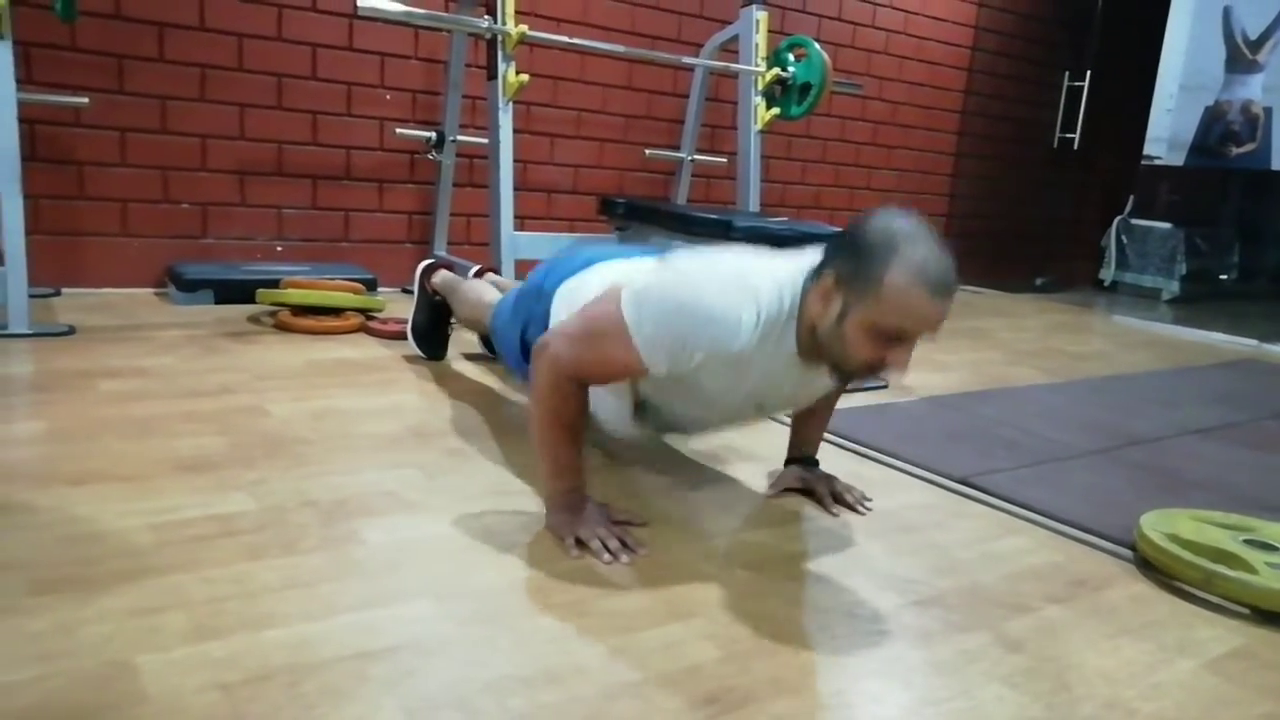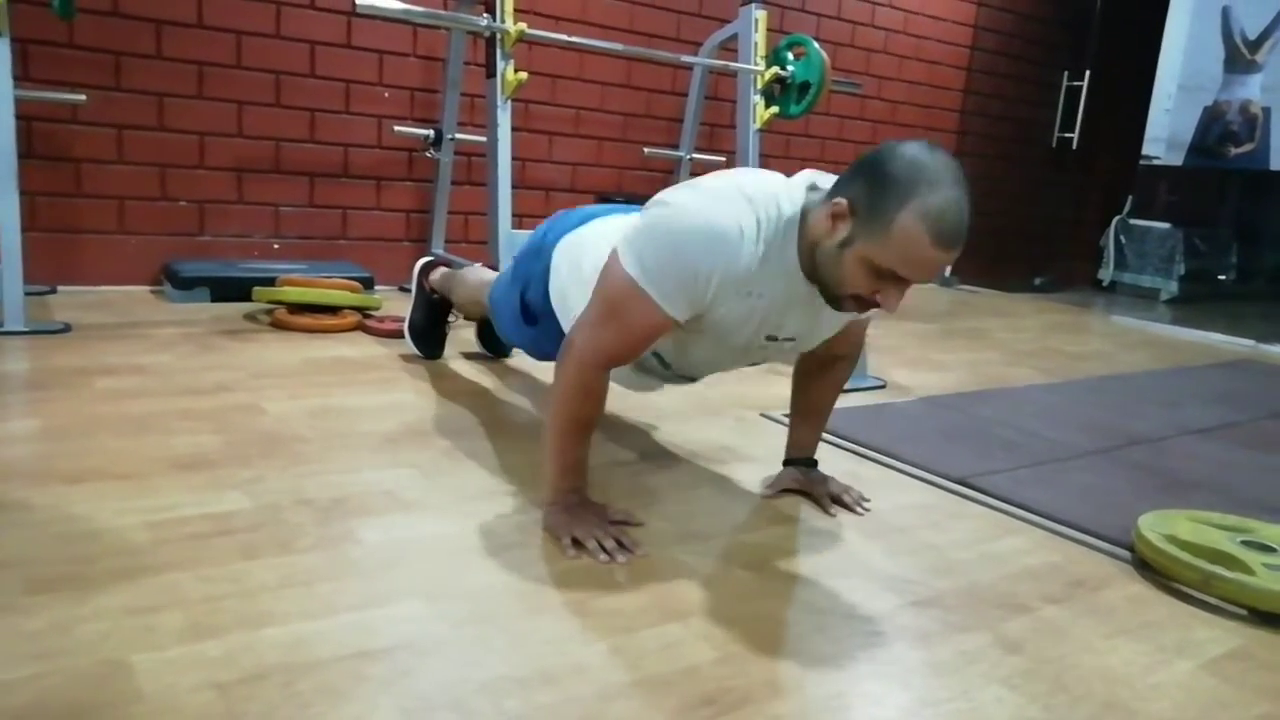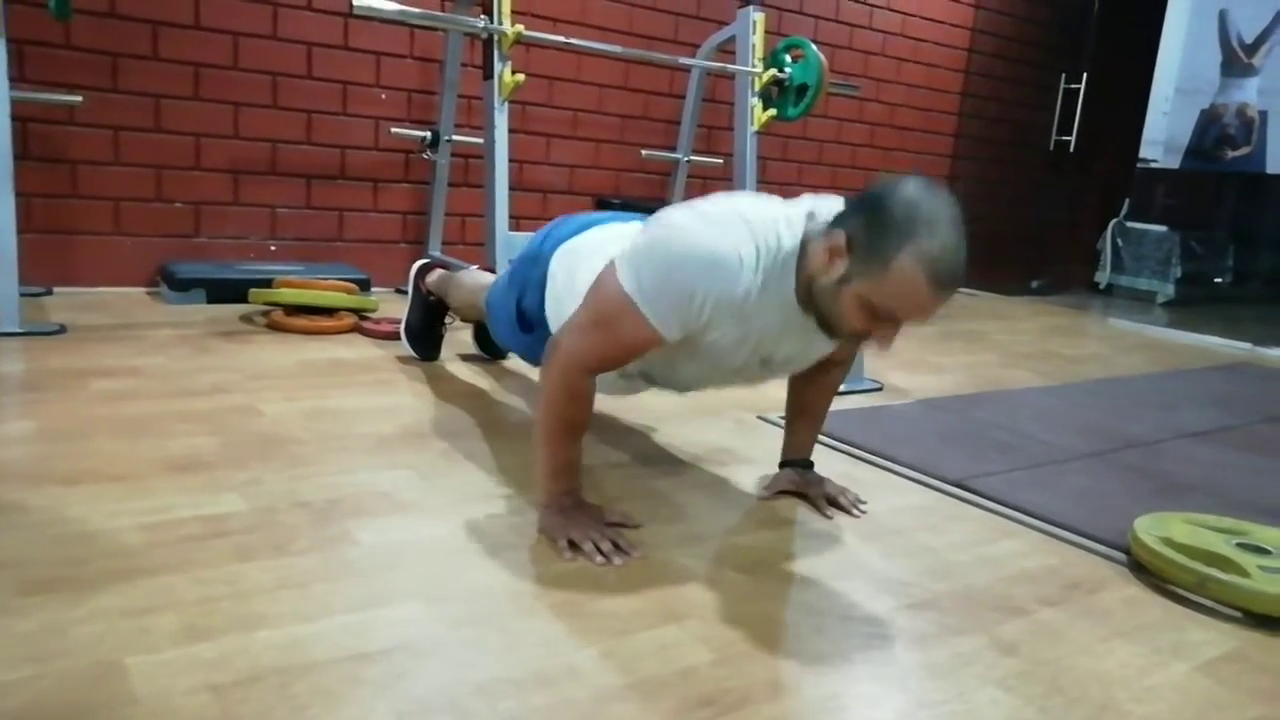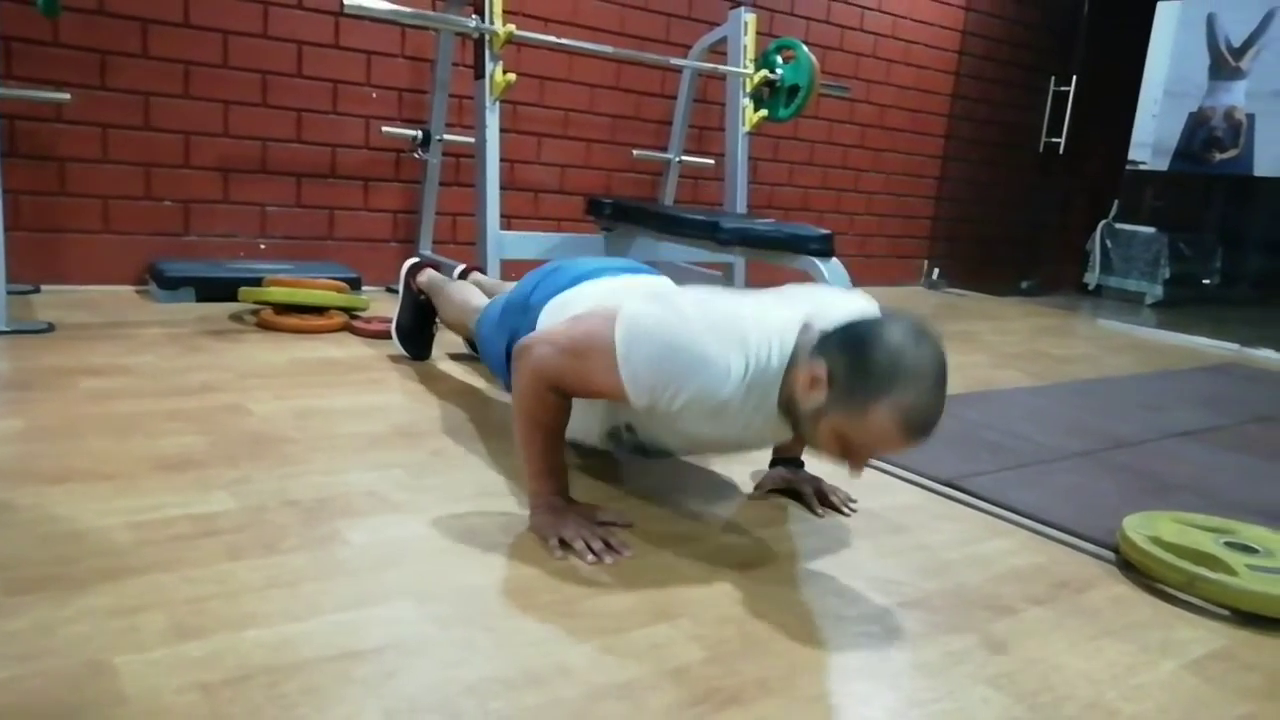
dt=0.2s
person 1, frame 1
left shoulder: (850, 310)
right shoulder: (718, 313)
right elbow: (557, 357)
left wrist: (803, 461)
right wrist: (565, 502)
left hip: (644, 281)
right hip: (571, 293)
right knee: (498, 319)
left ankle: (488, 280)
right ankle: (440, 282)
person 1, frame 2
left shoulder: (863, 252)
right shoulder: (714, 231)
left elbow: (833, 351)
right elbow: (586, 357)
left wrist: (801, 461)
right wrist: (564, 501)
left hip: (646, 260)
right hip: (570, 259)
right knee: (499, 307)
left ankle: (482, 273)
right ankle: (438, 281)
person 1, frame 3
left shoulder: (868, 275)
right shoulder: (711, 259)
left elbow: (828, 356)
right elbow: (570, 359)
left wrist: (797, 463)
right wrist: (559, 502)
left hip: (635, 262)
right hip: (567, 264)
right knee: (494, 308)
right ankle: (435, 283)
person 1, frame 4
left shoulder: (855, 326)
right shoulder: (703, 363)
right elbow: (537, 360)
left wrist: (787, 463)
right wrist: (548, 504)
left hip: (632, 294)
right hip: (555, 307)
right knee: (484, 325)
left ankle: (474, 279)
right ankle: (424, 284)
